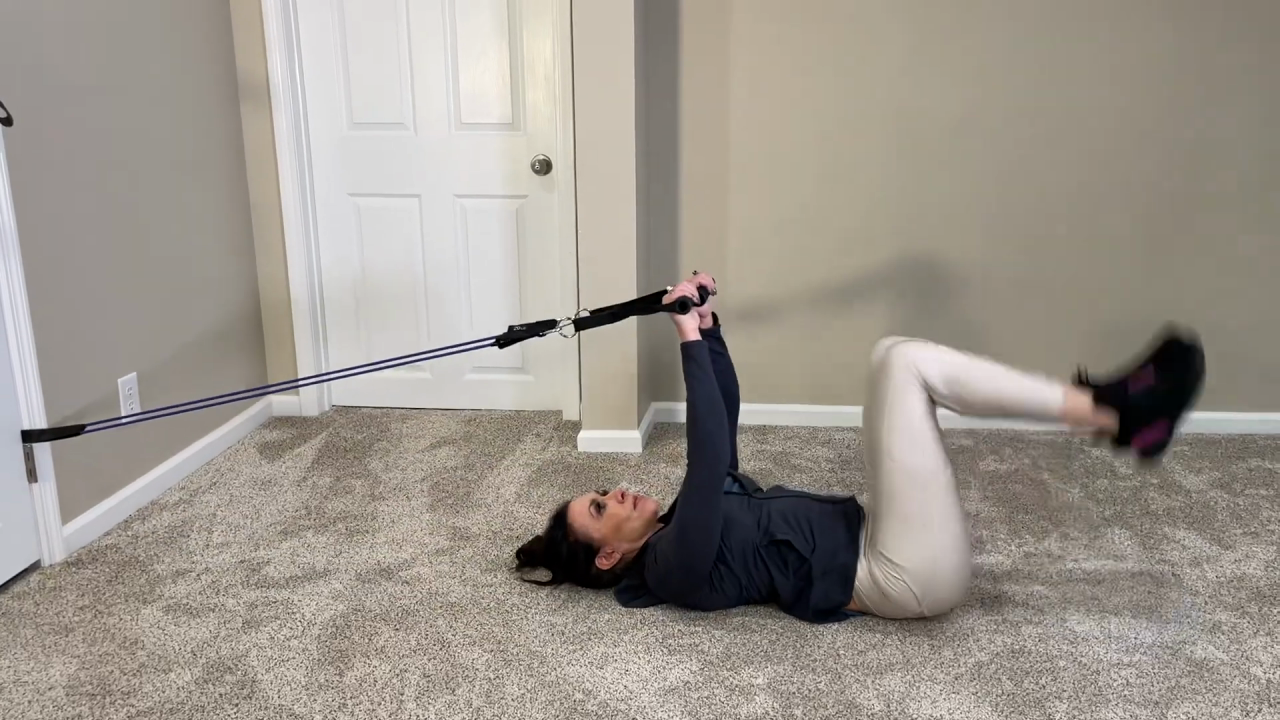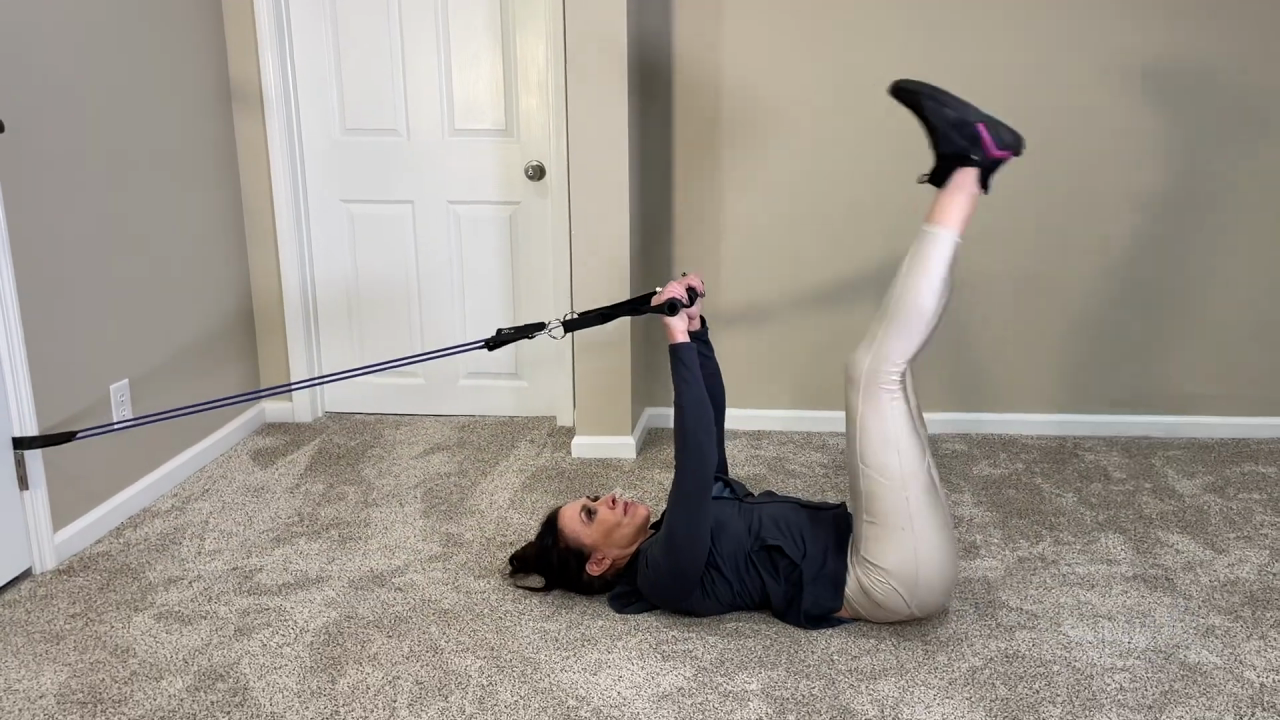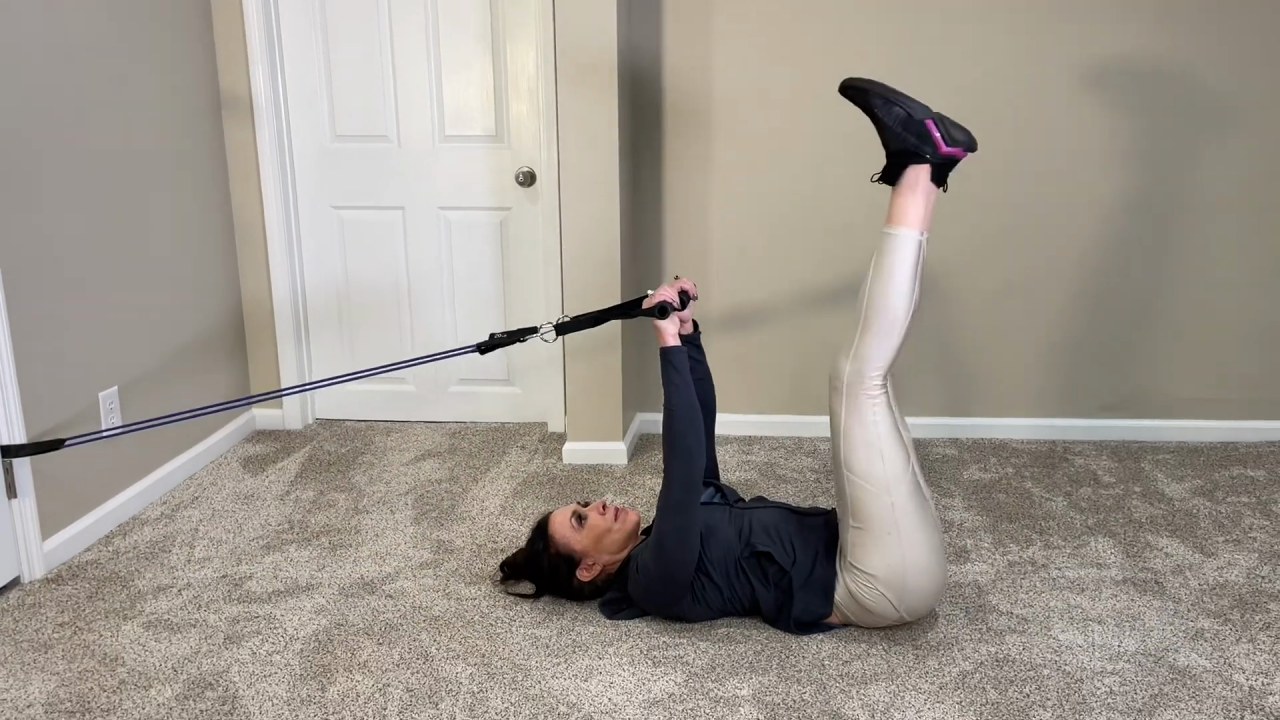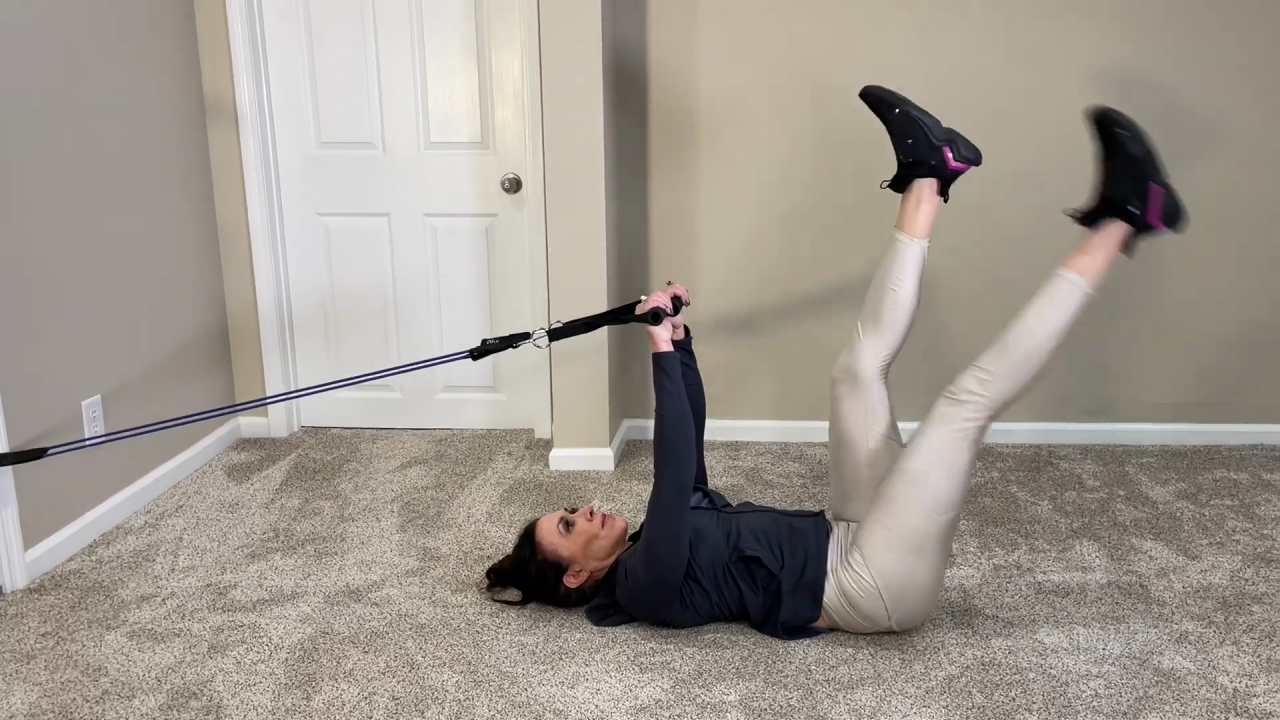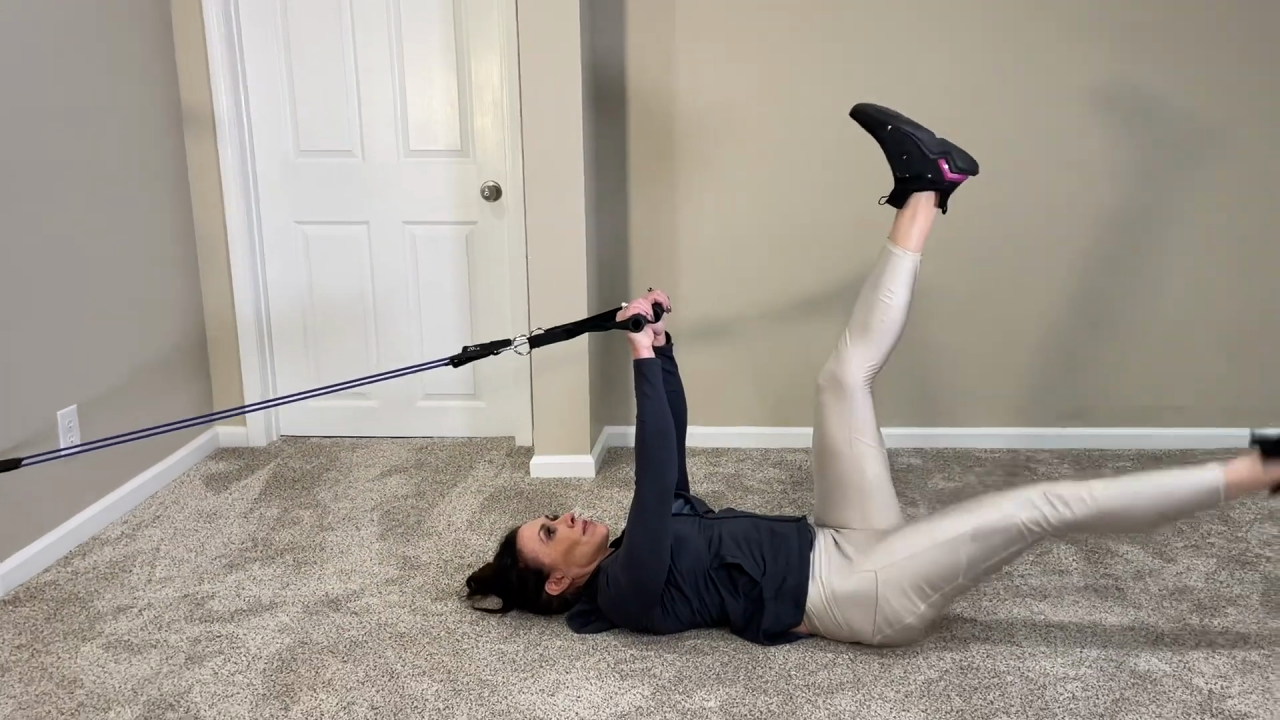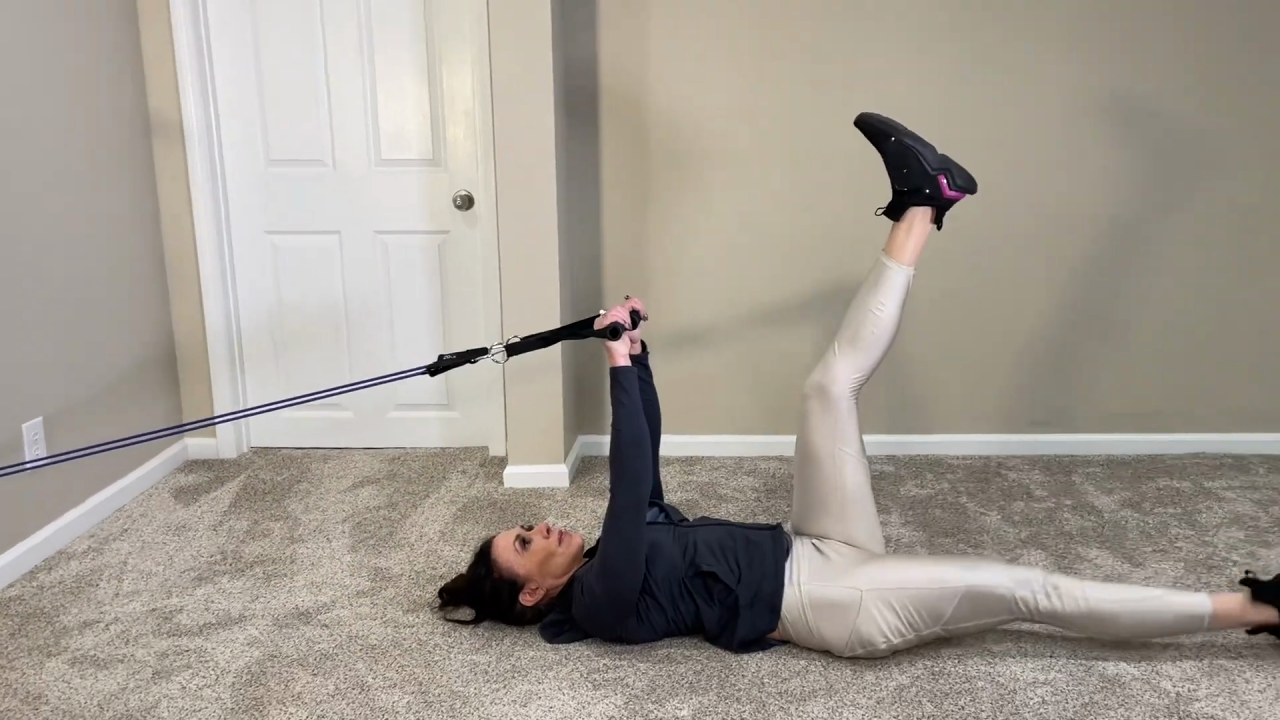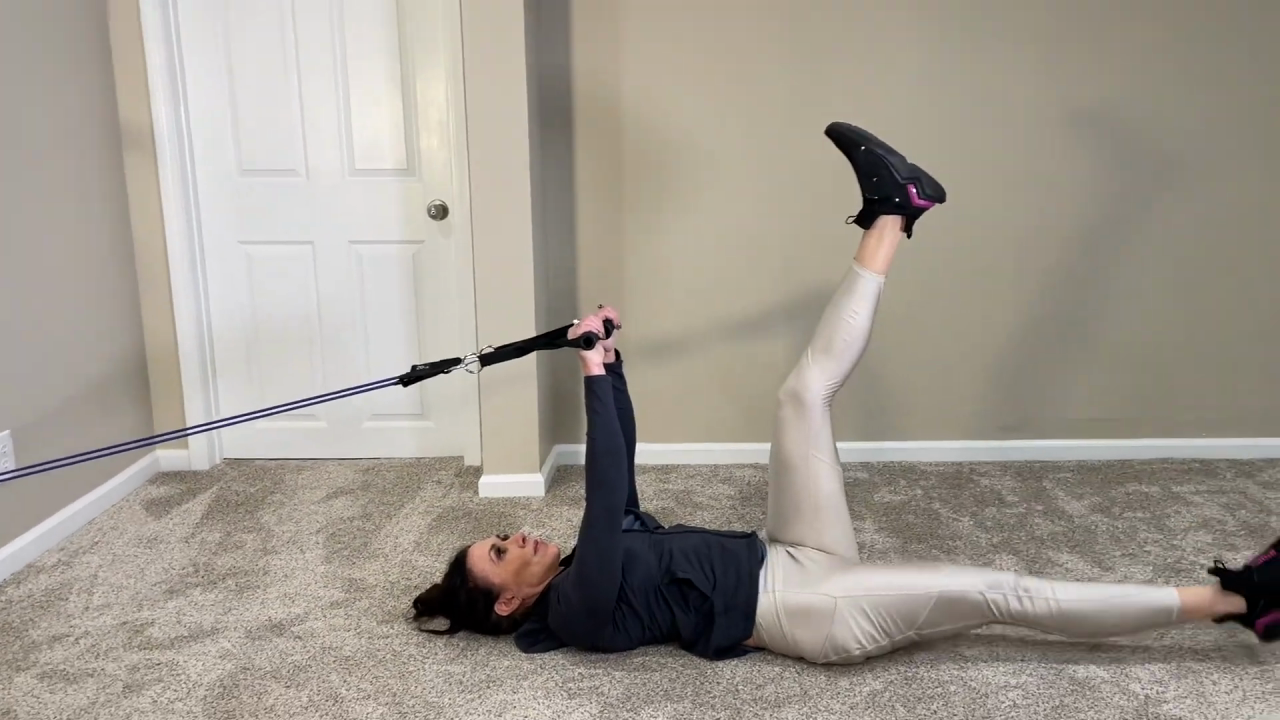
dt=0.4s
person 1, frame 1
left shoulder: (678, 537)
right shoulder: (679, 570)
left elbow: (717, 443)
right elbow: (708, 465)
left wrist: (702, 332)
right wrist: (688, 348)
left hip: (878, 543)
right hip: (906, 578)
left knee: (897, 359)
right knee: (902, 361)
left ankle: (1102, 404)
right ankle: (1106, 414)
person 1, frame 2
left shoulder: (677, 534)
right shoulder: (668, 574)
left elbow: (703, 457)
right elbow: (695, 461)
left wrist: (695, 331)
right wrist: (679, 346)
left hip: (858, 542)
right hip: (900, 581)
left knee: (888, 361)
right knee: (877, 366)
left ankle: (964, 172)
right ankle: (965, 165)
person 1, frame 3
left shoulder: (663, 541)
right shoulder: (657, 579)
left elbow: (698, 440)
right elbow: (682, 467)
left wrist: (685, 332)
right wrist: (669, 349)
right hip: (890, 582)
left knee: (861, 370)
right knee: (859, 374)
left ankle: (921, 170)
right ankle: (914, 169)
person 1, frame 4
left shoulder: (655, 546)
right shoulder: (644, 584)
left elbow: (684, 440)
right elbow: (672, 468)
left wrist: (677, 338)
right wrist: (662, 355)
left hip: (842, 544)
right hip: (872, 585)
left knee: (862, 362)
right knee: (967, 399)
right ankle: (1115, 225)
person 1, frame 5
left shoulder: (634, 555)
right shoulder: (626, 592)
left elbow: (667, 463)
right elbow: (654, 477)
left wrist: (659, 346)
right wrist: (642, 363)
left hip: (840, 548)
right hip: (860, 594)
left knee: (845, 372)
right knee: (1042, 507)
left ankle: (922, 192)
person 1, frame 6
left shoulder: (611, 562)
right shoulder: (602, 601)
left elbow: (641, 475)
right elbow: (628, 486)
left wrist: (634, 354)
right wrist: (618, 371)
left hip: (817, 556)
right hip: (836, 605)
left knee: (832, 382)
right knee: (1028, 588)
left ankle: (919, 207)
person 1, frame 7
left shoulder: (589, 569)
right shoulder: (577, 611)
left elbow: (617, 487)
right elbow: (604, 499)
left wrist: (606, 362)
right wrist: (592, 382)
left hip: (790, 563)
right hip: (808, 612)
left knee: (805, 389)
right knee: (1002, 590)
left ankle: (889, 216)
